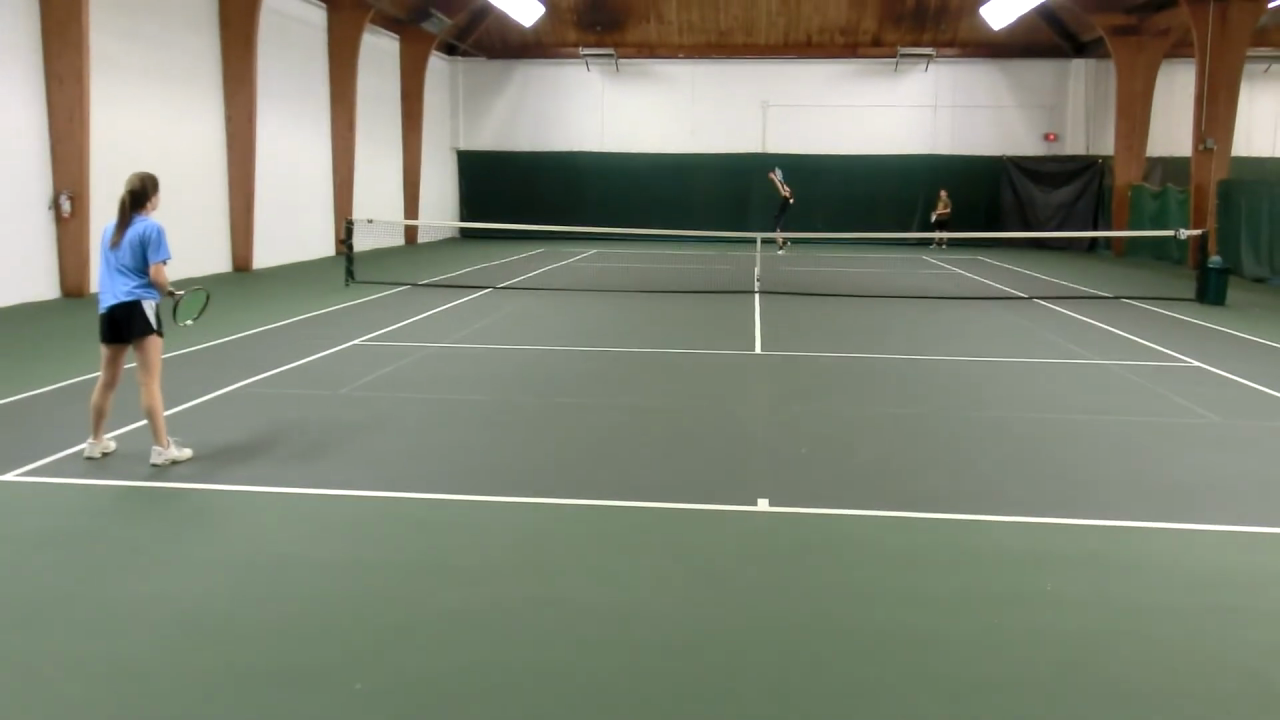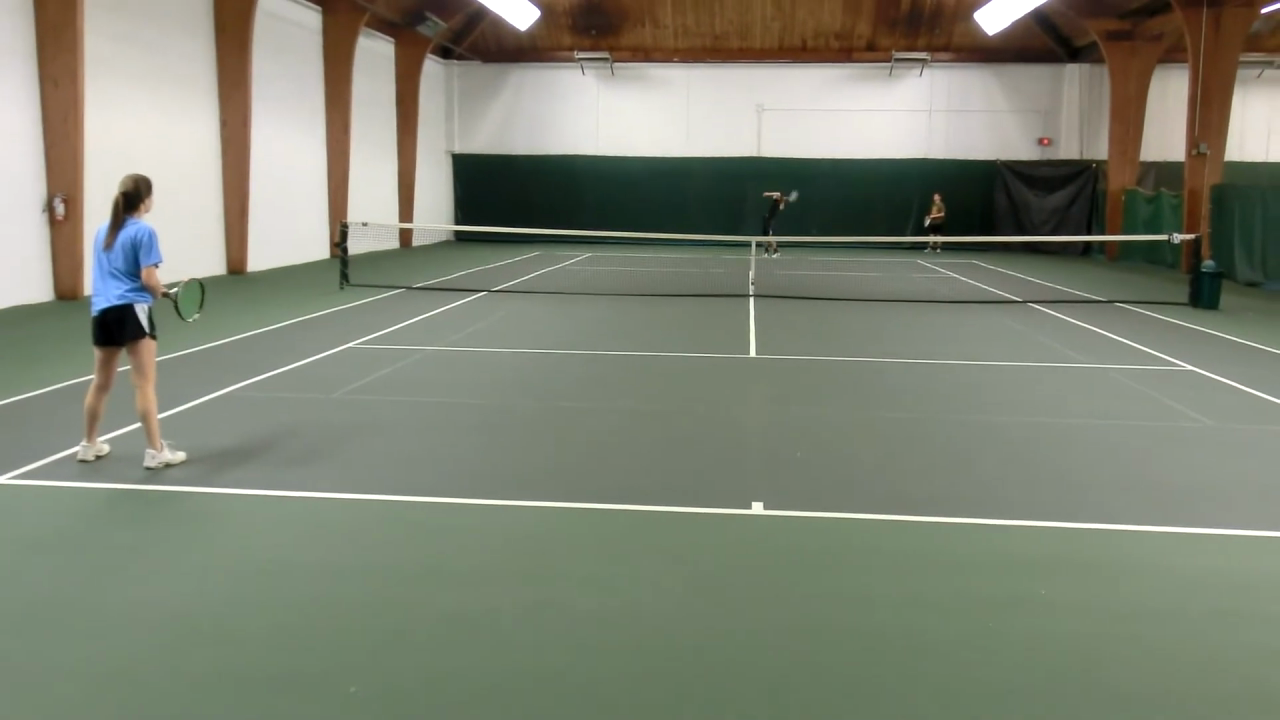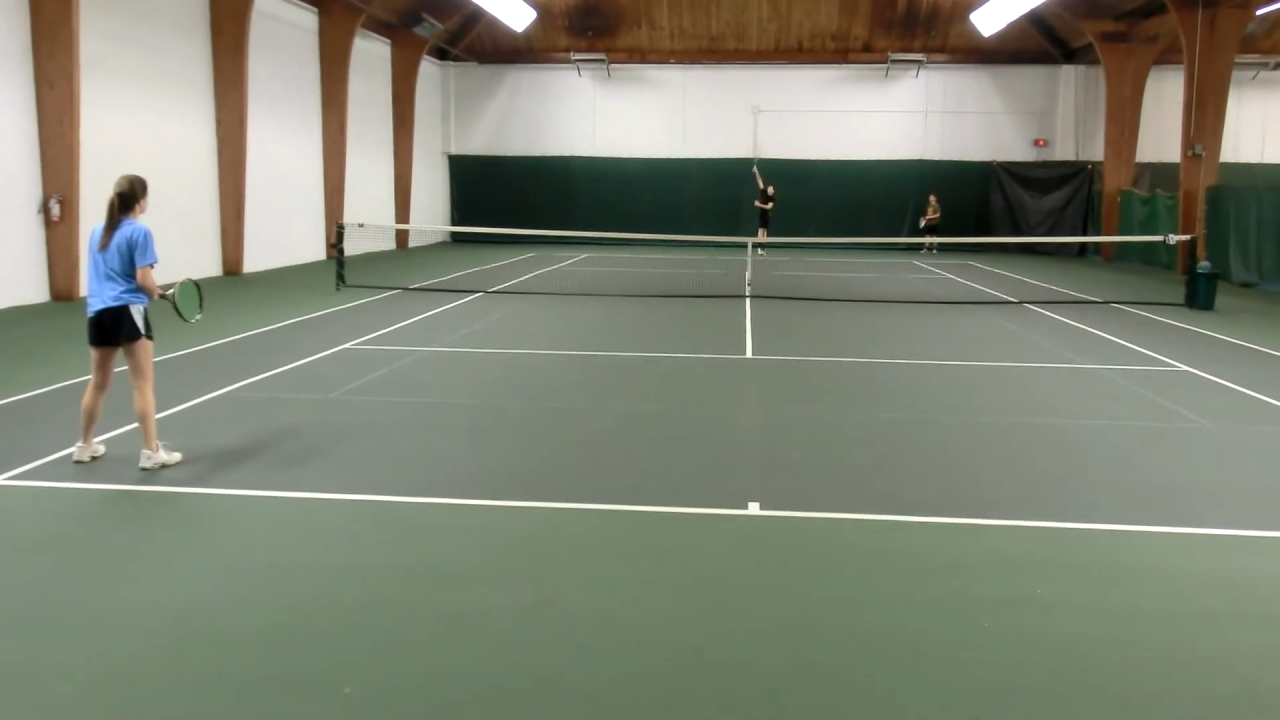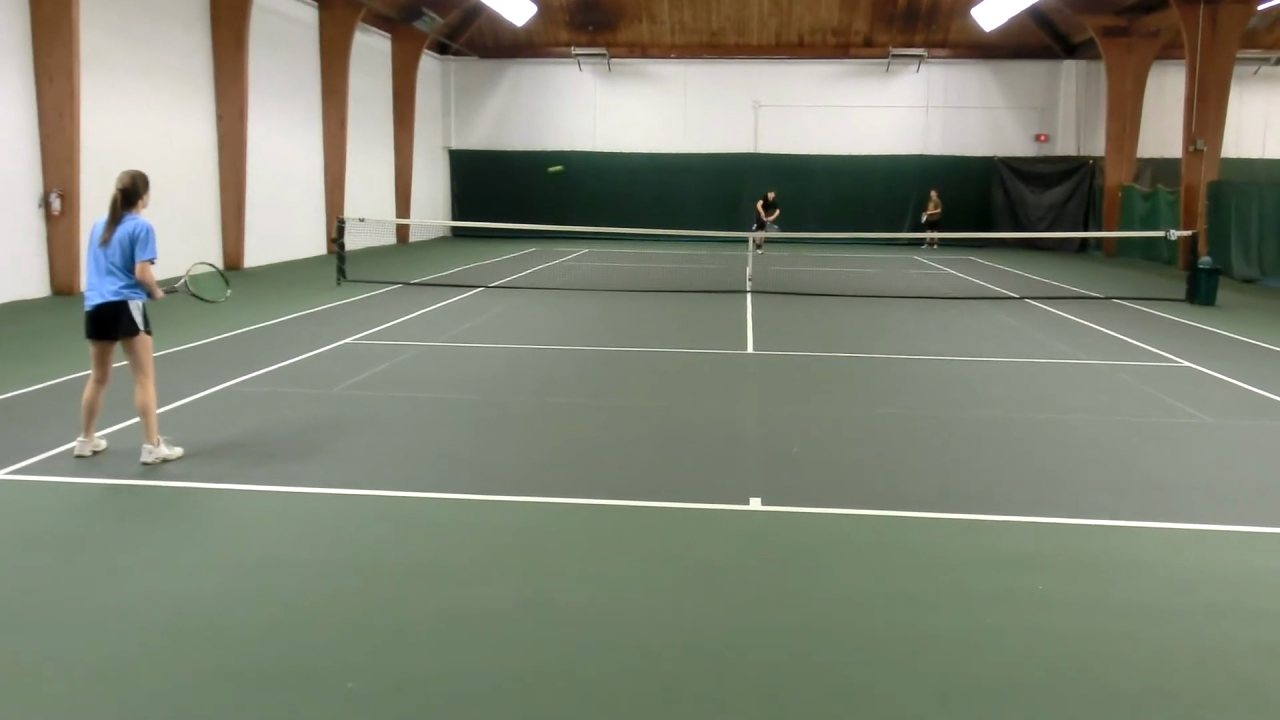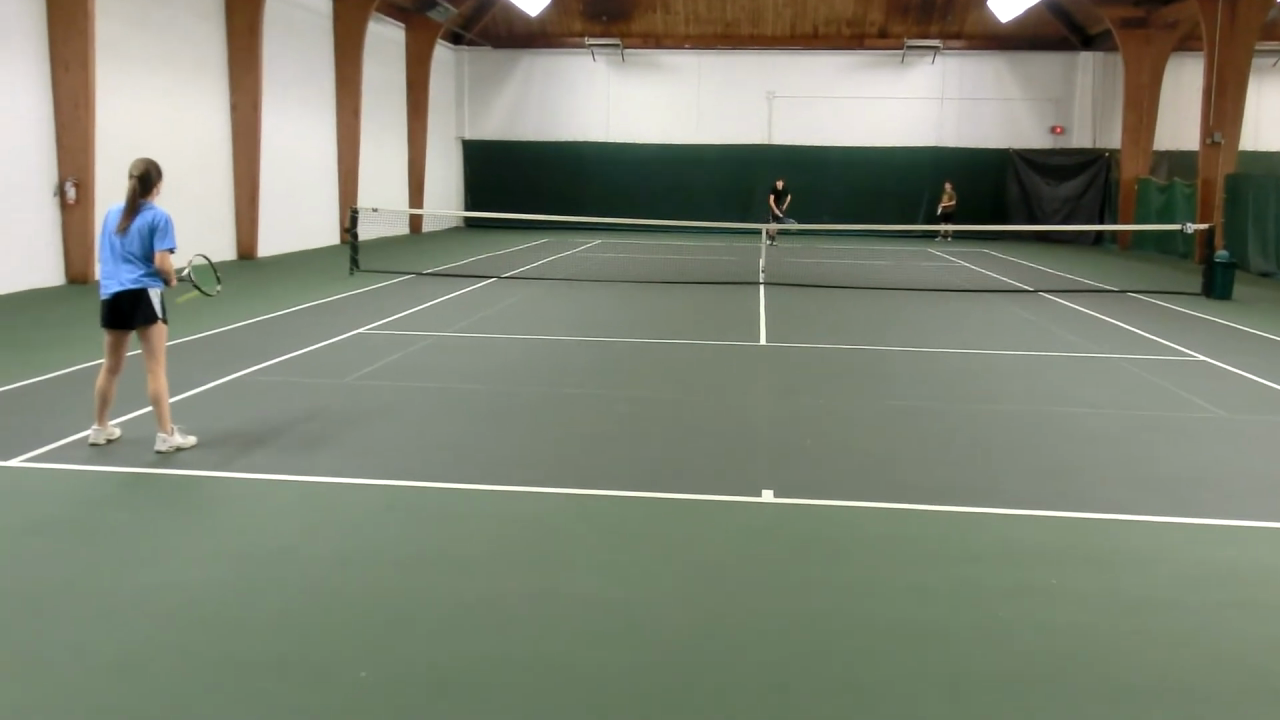
dt=0.3s
person 1, frame 1
left shoulder: (111, 229)
right shoulder: (151, 228)
right elbow: (156, 276)
right wrist: (167, 290)
left hip: (109, 308)
right hip: (138, 307)
left knee: (107, 379)
right knee: (149, 381)
left ankle: (95, 441)
right ankle: (162, 448)
person 1, frame 2
left shoulder: (103, 231)
right shoulder: (143, 232)
right elbow: (148, 279)
right wrist: (160, 292)
left hip: (101, 311)
right hip: (131, 310)
left knee: (101, 382)
right knee: (144, 384)
left ankle: (89, 444)
right ankle: (155, 451)
person 1, frame 3
left shoulder: (98, 231)
right shoulder: (138, 232)
right elbow: (143, 279)
right wrist: (155, 293)
left hip: (97, 312)
right hip: (127, 311)
left knee: (98, 383)
right knee: (142, 384)
left ankle: (85, 445)
right ankle: (151, 451)
person 1, frame 4
left shoulder: (100, 225)
right shoulder: (141, 228)
left elbow: (96, 268)
right elbow: (142, 274)
right wrist: (155, 291)
left hip: (95, 307)
right hip: (125, 306)
left knee: (98, 377)
right knee: (144, 379)
left ankle: (86, 439)
right ankle: (152, 446)
person 1, frame 5
left shoulder: (112, 213)
right shoulder: (159, 218)
left elbow: (102, 257)
right elbow: (162, 263)
right wrist: (171, 278)
left hip: (111, 296)
right hip: (143, 295)
left knee: (110, 366)
right knee: (156, 368)
left ankle: (100, 428)
right ankle: (166, 434)
